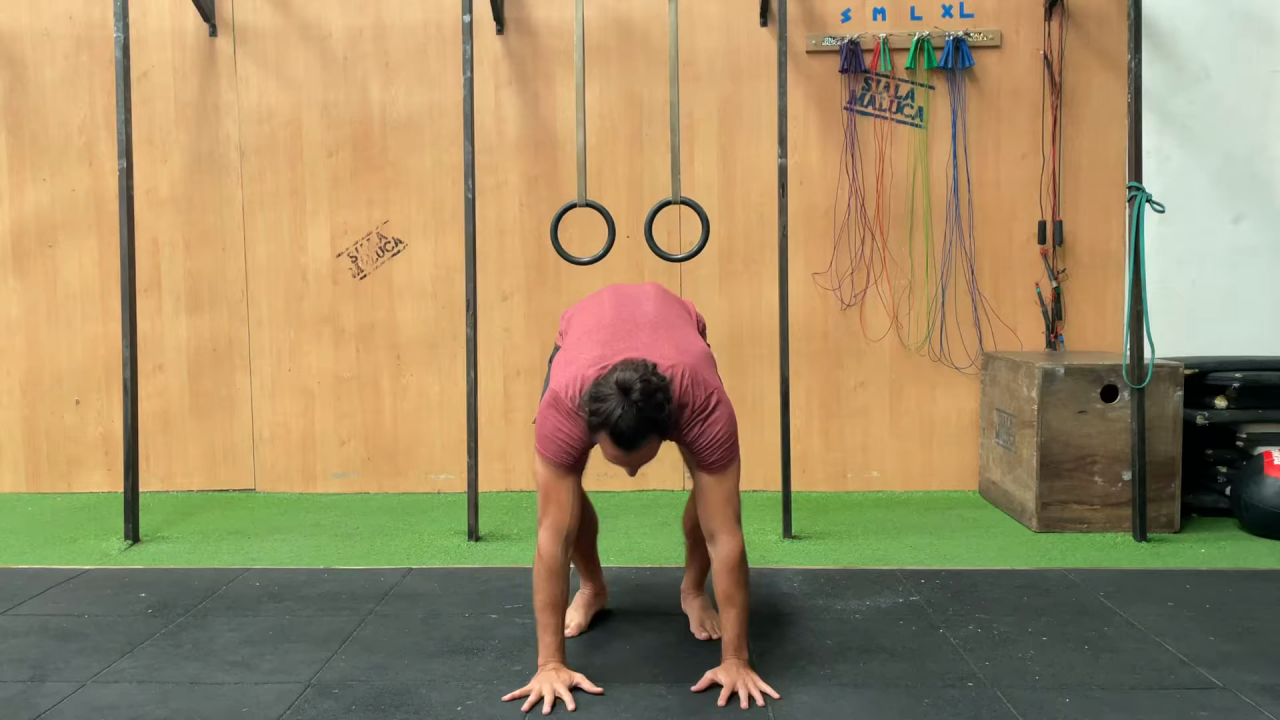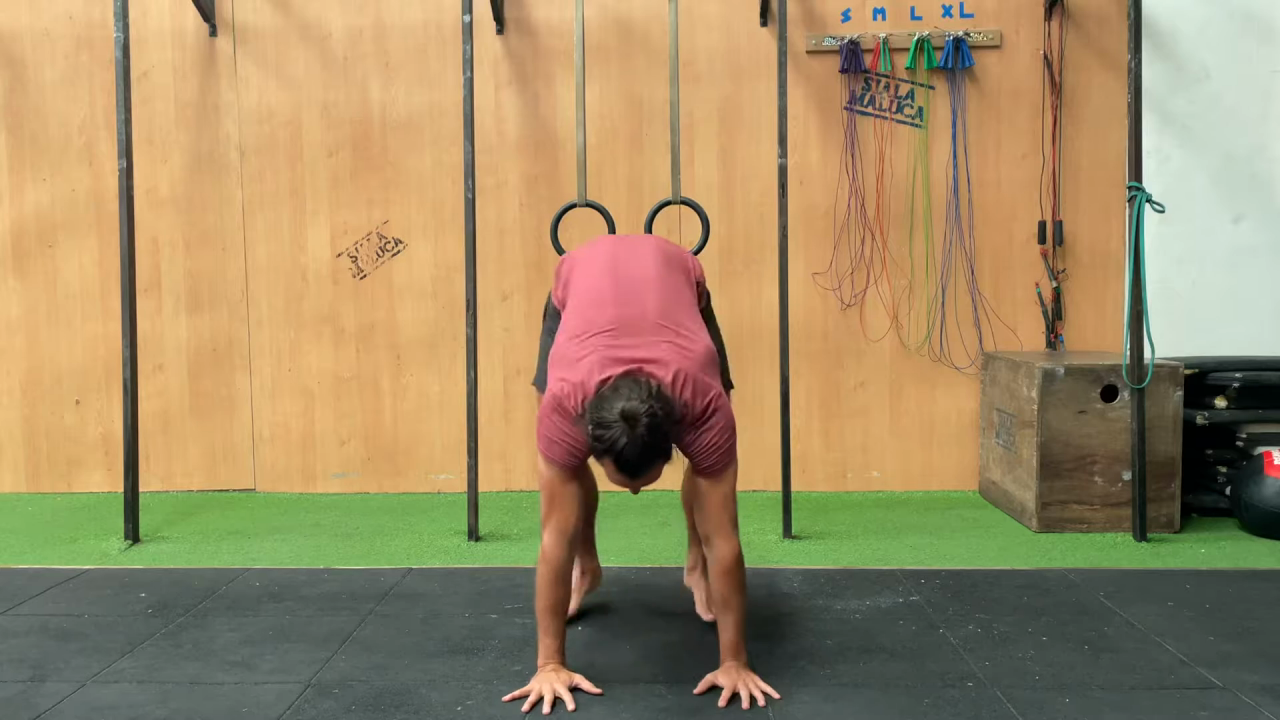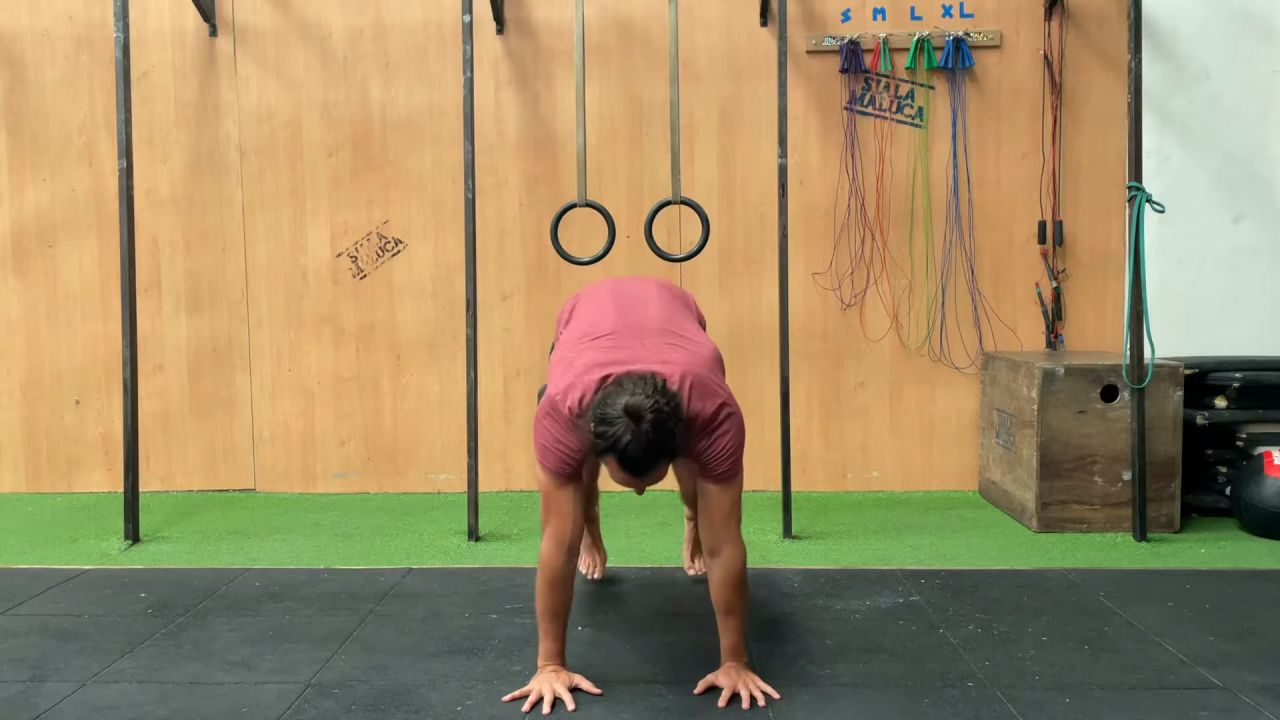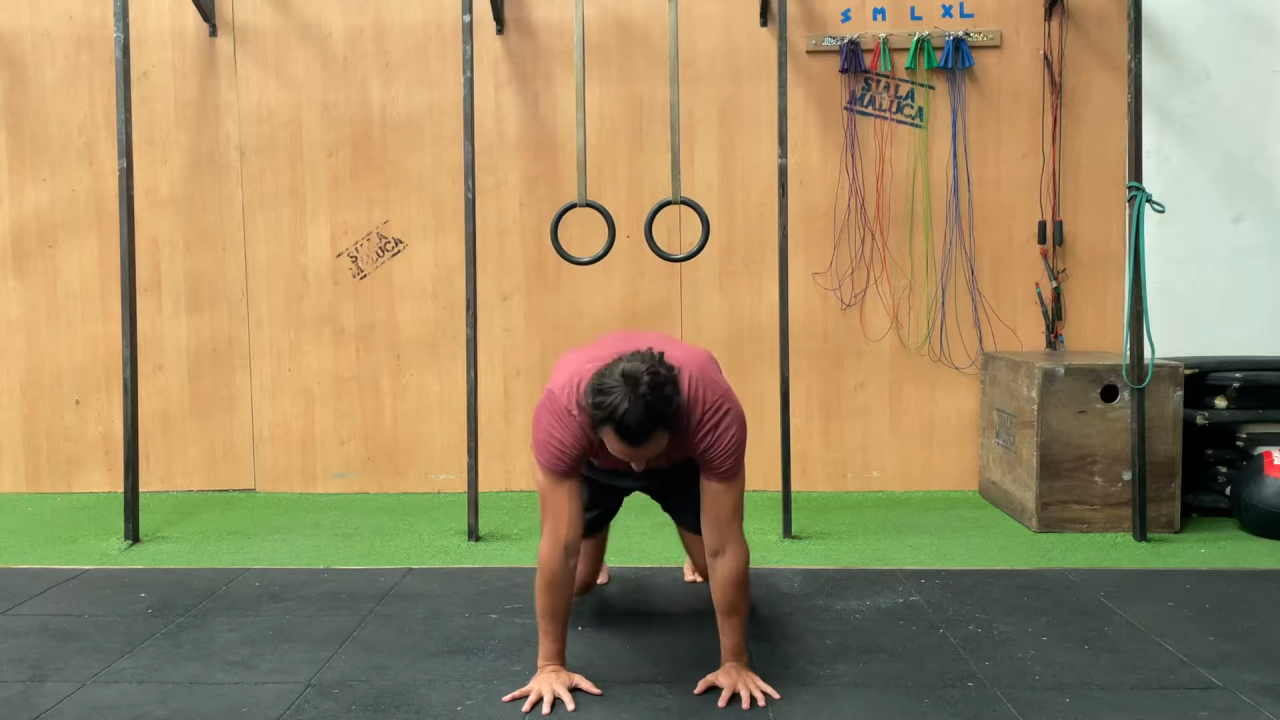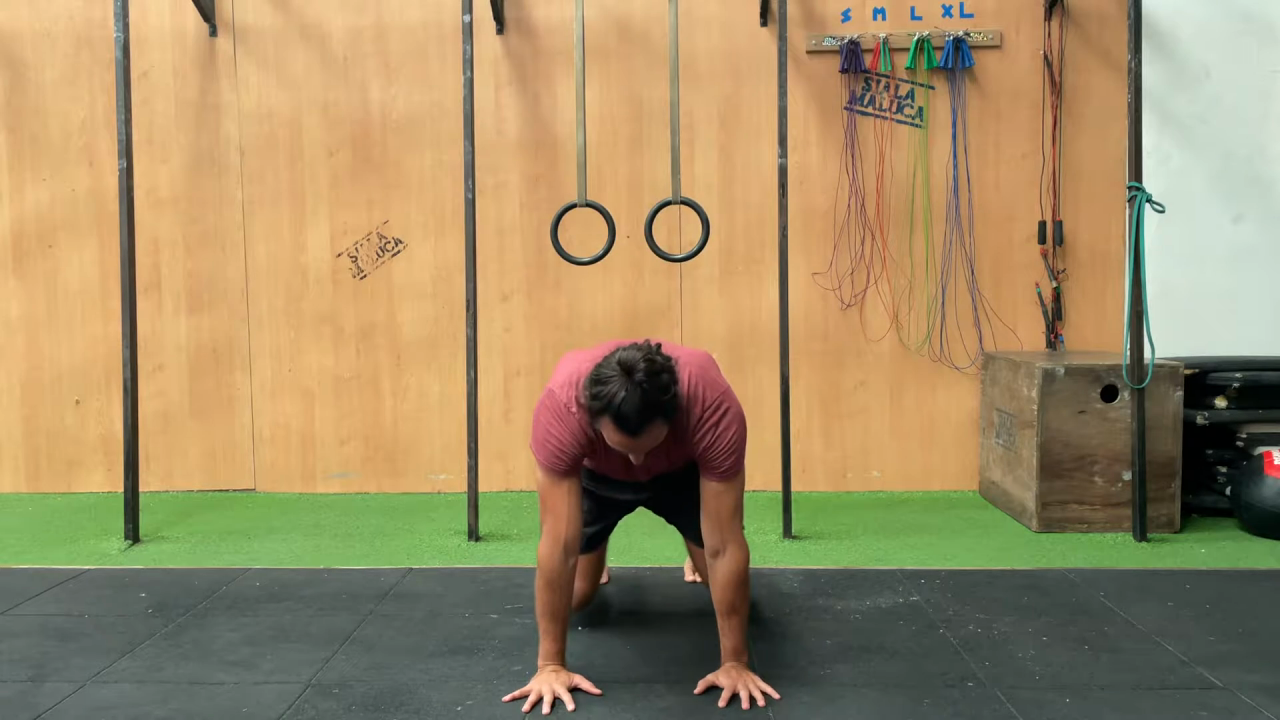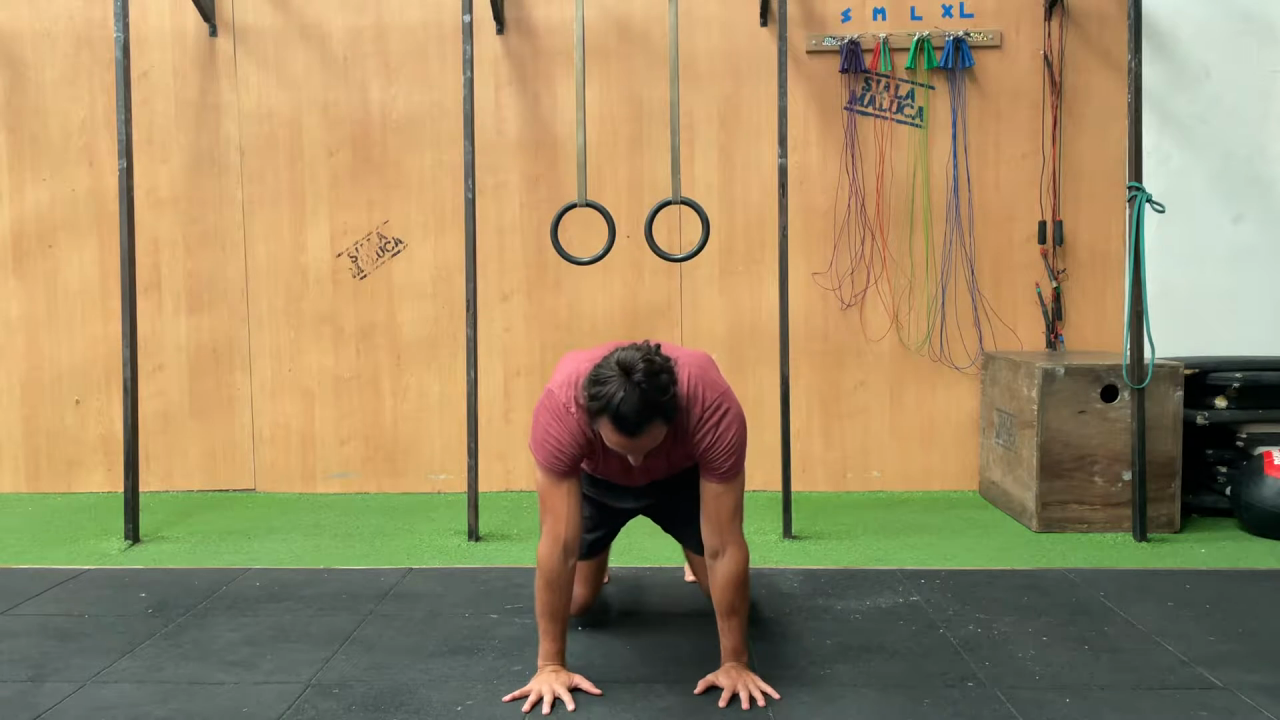
dt=0.2s
person 1, frame 1
left shoulder: (702, 404)
right shoulder: (564, 403)
left elbow: (726, 538)
right elbow: (552, 534)
left wrist: (736, 661)
right wrist: (550, 664)
left knee: (713, 480)
right knee: (559, 489)
left ankle: (693, 591)
right ankle: (592, 588)
person 1, frame 2
left shoulder: (704, 406)
right shoulder: (565, 403)
left elbow: (721, 537)
right elbow: (557, 536)
left wrist: (734, 661)
right wrist: (550, 663)
left knee: (708, 466)
right knee: (563, 467)
left ankle: (692, 562)
right ankle: (587, 566)
person 1, frame 3
left shoulder: (713, 410)
right shoulder: (564, 407)
left elbow: (724, 547)
right elbow: (557, 545)
left wrist: (734, 662)
right wrist: (551, 665)
left ankle: (693, 528)
right ankle: (590, 534)
person 1, frame 4
left shoulder: (714, 407)
right shoulder: (563, 405)
left elbow: (726, 547)
right elbow: (558, 547)
left wrist: (734, 663)
right wrist: (550, 665)
left knee: (712, 561)
right knee: (577, 578)
left ankle: (694, 547)
right ankle: (596, 547)
person 1, frame 5
left shoulder: (714, 405)
right shoulder: (562, 403)
left elbow: (726, 547)
right elbow: (558, 545)
left wrist: (734, 663)
right wrist: (550, 665)
right knee: (575, 593)
left ankle: (696, 552)
right ankle: (595, 552)
person 1, frame 6
left shoulder: (714, 408)
right shoulder: (562, 406)
left elbow: (726, 548)
right elbow: (556, 547)
left wrist: (735, 663)
right wrist: (550, 665)
left knee: (719, 582)
right knee: (575, 601)
left ankle: (696, 551)
right ankle: (596, 558)
